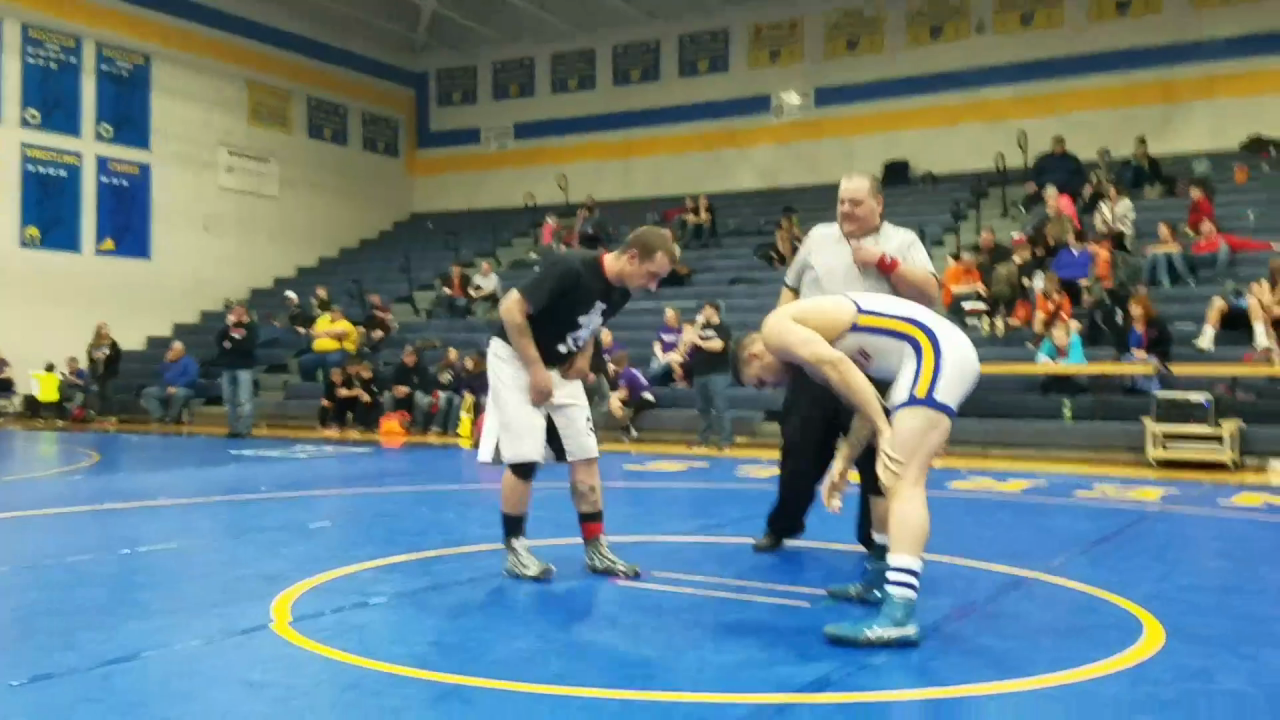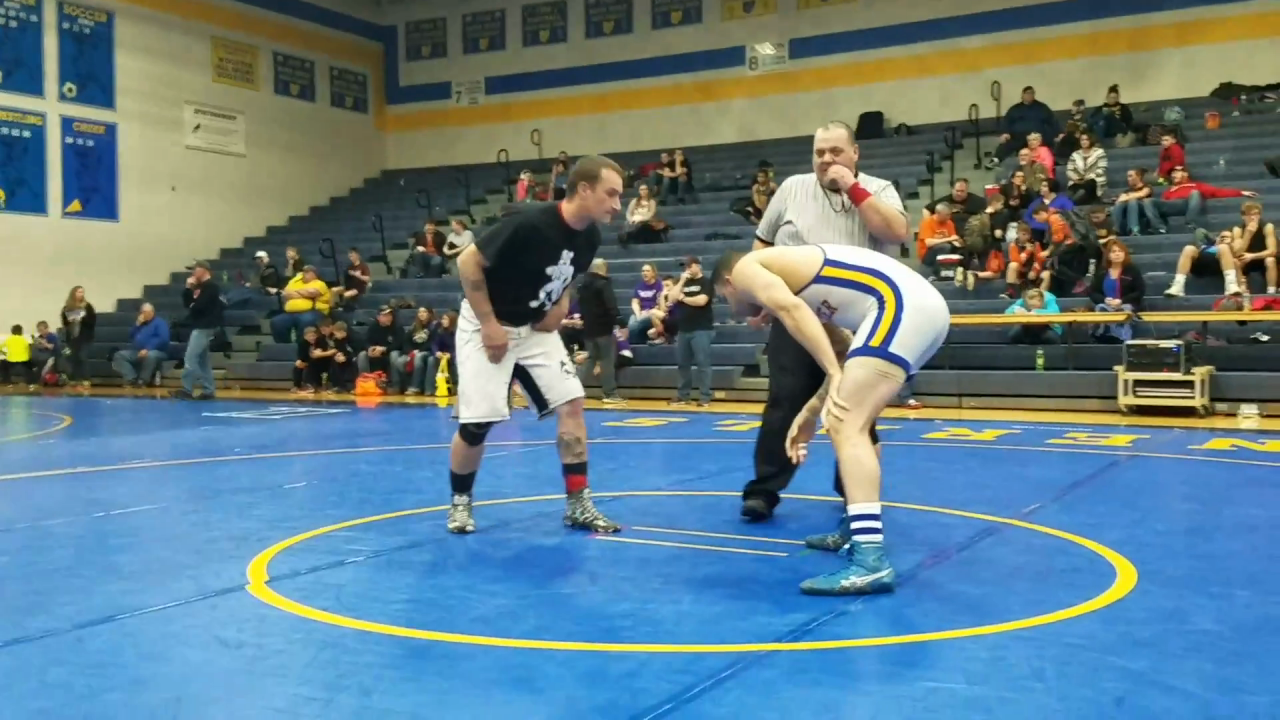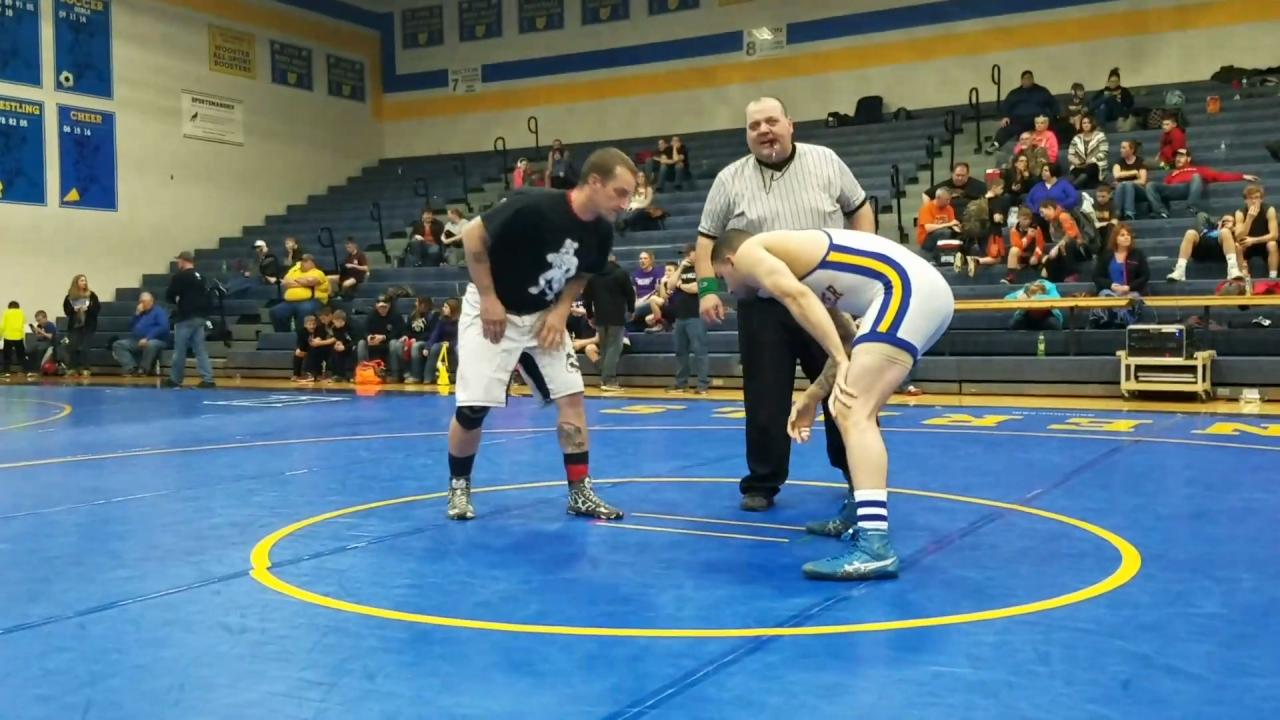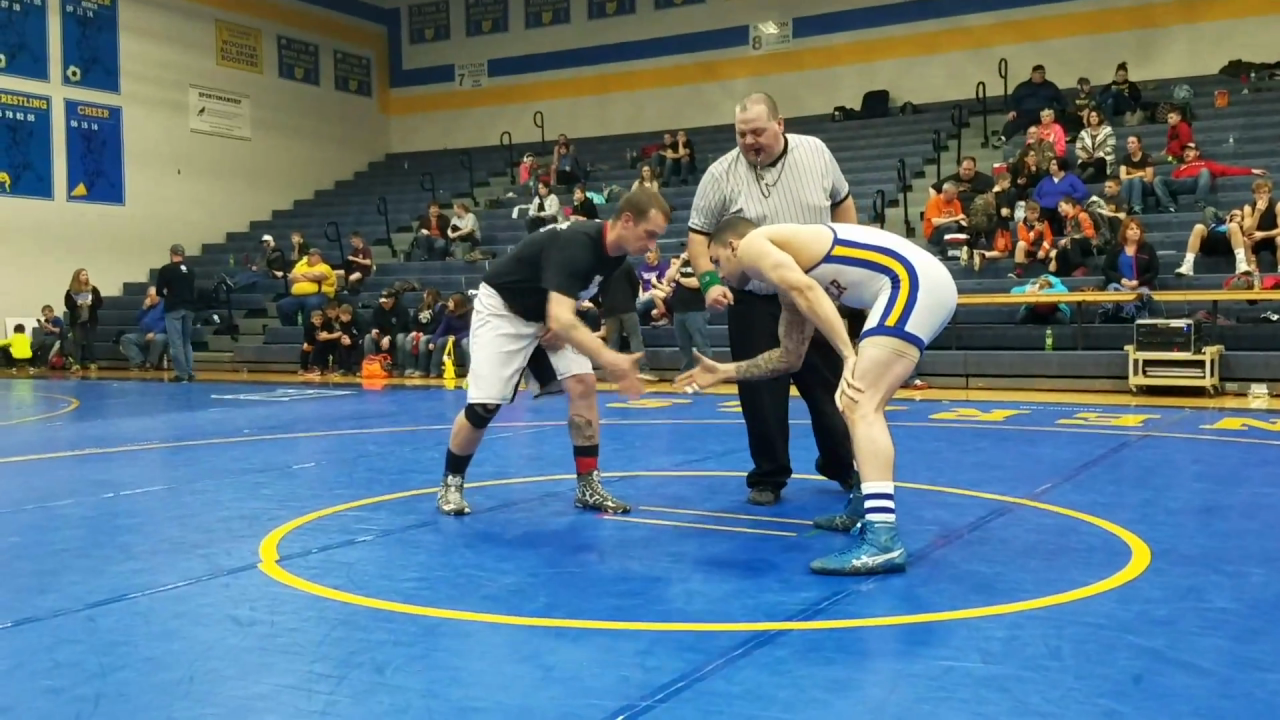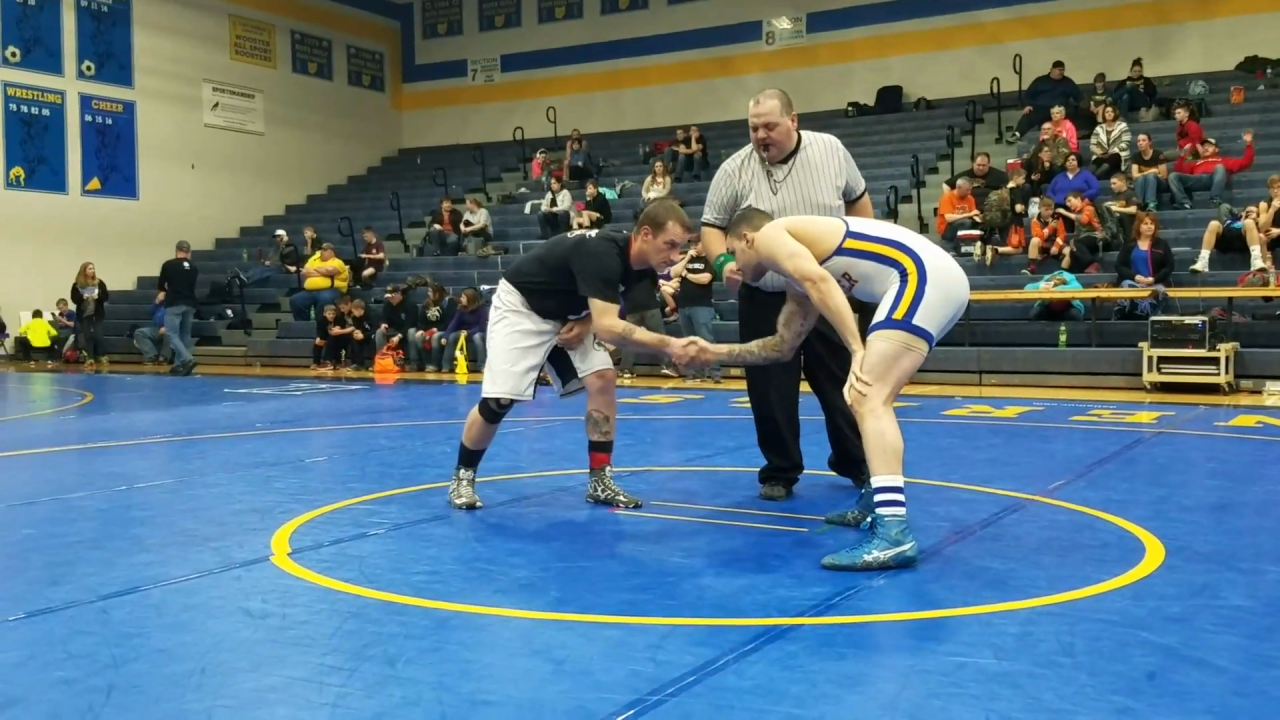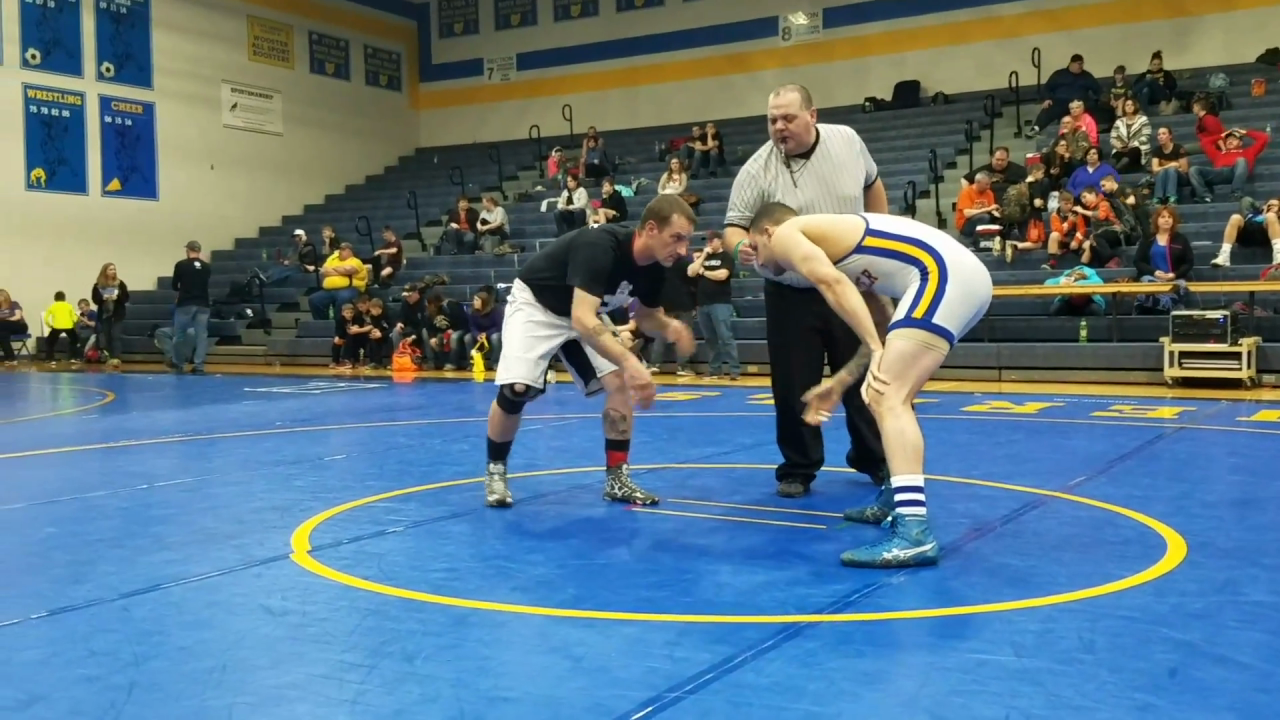
dt=0.5s
person 1, frame 1
left shoulder: (902, 242)
right shoulder: (819, 237)
left elbow: (929, 290)
right elbow: (791, 290)
left wrist: (883, 261)
left knee: (874, 457)
right knee: (800, 449)
left ankle: (876, 541)
right ankle: (781, 525)
person 1, frame 2
left shoulder: (878, 190)
right shoulder: (792, 189)
left elbow: (896, 232)
right elbow: (762, 243)
left wrist: (853, 188)
right knee: (785, 402)
right ankle: (763, 490)
person 1, frame 3
left shoulder: (825, 162)
right shoulder: (731, 179)
left elbow: (860, 211)
right elbow: (707, 238)
right wrist: (708, 288)
right hip: (762, 308)
right knee: (765, 399)
right ankle: (762, 483)
person 1, frame 4
left shoulder: (816, 153)
right shoulder: (722, 174)
left elbow: (842, 203)
right elbow: (699, 234)
right wrist: (710, 281)
right hip: (754, 305)
left knee: (828, 388)
right knee: (761, 395)
left ankle: (844, 467)
right ankle: (768, 477)
person 1, frame 5
left shoulder: (830, 150)
right shoulder: (735, 170)
left elbow: (858, 200)
right elbow: (712, 225)
right wrist: (723, 261)
right hip: (765, 301)
left knee: (841, 383)
right knee: (771, 391)
left ankle: (857, 464)
right ankle: (780, 472)
person 1, frame 6
left shoulder: (847, 141)
right shoulder: (758, 169)
left elbow: (872, 186)
right elbow: (735, 225)
right wrist: (740, 247)
right hip: (792, 297)
right knee: (794, 385)
left ankle: (874, 460)
right ankle: (797, 469)
person 2, frame 1
left shoulder: (775, 329)
right shoulder: (809, 353)
left elbow: (837, 364)
right elbow: (868, 405)
left wrist: (885, 430)
right wrist: (844, 458)
left hip: (935, 352)
right hip: (950, 350)
left knee: (901, 480)
right knee: (892, 472)
left ankle: (898, 616)
right ankle: (885, 578)
person 2, frame 2
left shoulder: (745, 269)
right shoulder: (784, 271)
left elbow: (792, 310)
right elbow: (844, 354)
left wrist: (836, 378)
right wrist: (810, 412)
left hip: (900, 304)
right hip: (926, 304)
left knee: (844, 426)
right knee: (853, 422)
left ankle: (870, 561)
right ankle: (858, 530)
person 2, frame 3
left shoulder: (748, 251)
right shoulder: (784, 253)
left elbow: (798, 297)
right elbow: (846, 342)
left wrist: (843, 363)
right wrist: (811, 399)
left hip: (906, 289)
right hip: (928, 288)
left knee: (852, 413)
right knee: (858, 408)
left ankle: (874, 546)
right ankle: (862, 515)
person 2, frame 4
left shoulder: (752, 245)
right shoulder: (783, 267)
left elbow: (808, 289)
right elbow: (791, 356)
left wrist: (849, 357)
right wrist: (725, 372)
left hip: (911, 281)
right hip: (927, 282)
left knee: (859, 406)
right knee: (863, 403)
left ankle: (882, 540)
right ankle: (867, 507)
person 2, frame 5
left shoulder: (768, 235)
right shoulder: (799, 282)
left elbow: (821, 280)
right elbow: (784, 344)
left wrist: (858, 351)
right wrist: (718, 353)
left hip: (922, 276)
right hip: (941, 277)
left knee: (867, 400)
right knee: (873, 397)
left ankle: (893, 534)
right ankle: (880, 502)
person 2, frame 6
left shoulder: (785, 235)
right shoulder: (821, 239)
left elbow: (833, 283)
right elbow: (873, 326)
left wrist: (877, 350)
right wrist: (838, 384)
left hip: (944, 274)
right hip: (966, 273)
left knee: (886, 398)
right knee: (894, 394)
left ankle: (914, 533)
right ankle: (899, 500)
person 3, frame 1
left shoulder: (620, 291)
right shoulder: (570, 269)
right elbow: (512, 308)
left wrist: (585, 354)
right wrist: (535, 369)
left hip: (560, 368)
right hip: (516, 363)
left knee: (585, 456)
right knee: (524, 458)
left ankle: (596, 550)
right ankle: (515, 549)
person 3, frame 2
left shoulder: (590, 236)
right shoulder: (528, 223)
right elbow: (468, 262)
left wrist: (561, 305)
right wrist: (489, 324)
left hip: (535, 328)
right hip: (486, 326)
left knee: (571, 404)
right knee: (477, 422)
left ankle: (579, 503)
right ankle: (460, 501)
person 3, frame 3
left shoulder: (601, 233)
right shoulder: (534, 206)
right elbow: (473, 235)
left wrist: (560, 314)
right wrist: (488, 299)
left hip: (542, 318)
right hip: (493, 313)
left knee: (571, 395)
right knee: (472, 407)
left ankle: (580, 493)
right ankle: (459, 484)
person 3, frame 4
left shoulder: (616, 254)
right shoulder: (575, 244)
right elbow: (560, 317)
left wrist: (567, 318)
right wrist: (609, 360)
left hip: (549, 316)
right hip: (503, 309)
left knee: (583, 384)
right knee: (484, 406)
left ankle: (588, 487)
right ankle: (451, 483)
person 3, frame 5
left shoulder: (641, 264)
right shoulder: (602, 252)
right elbow: (608, 328)
left wrist: (585, 322)
right wrist: (668, 344)
left hip: (566, 315)
right hip: (520, 306)
left knee: (603, 380)
right knee: (500, 400)
left ankle: (600, 481)
right ankle: (463, 476)
person 3, frame 6
left shoulder: (653, 266)
right shoulder: (600, 245)
left elbow: (649, 318)
right elbow: (582, 318)
left wrist: (670, 329)
right wrist: (629, 361)
left hip: (586, 310)
right hip: (536, 304)
left knee: (620, 381)
right knee: (515, 390)
left ankle: (617, 479)
right ankle: (496, 470)
